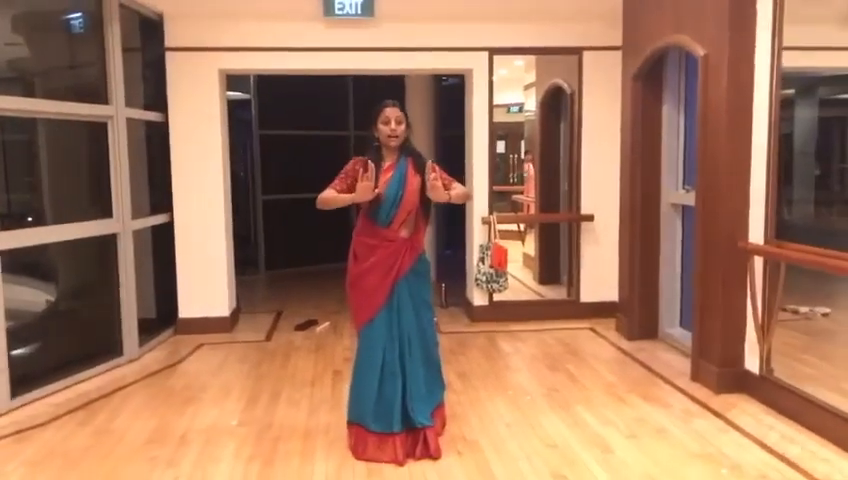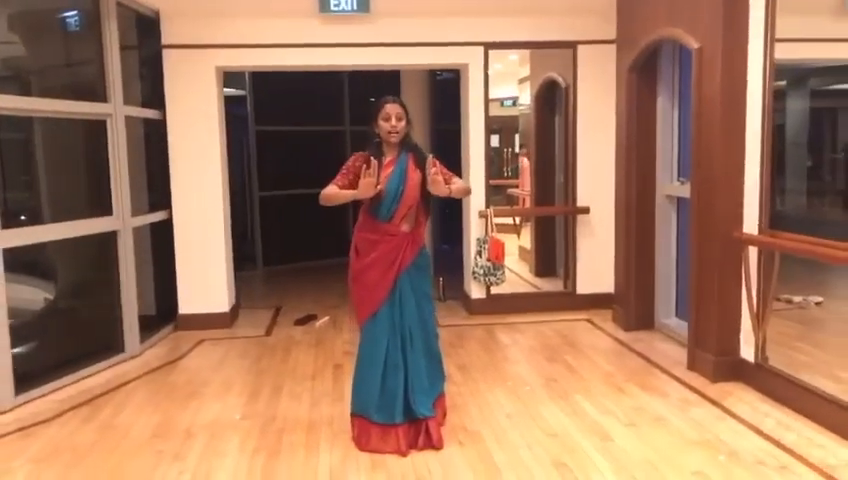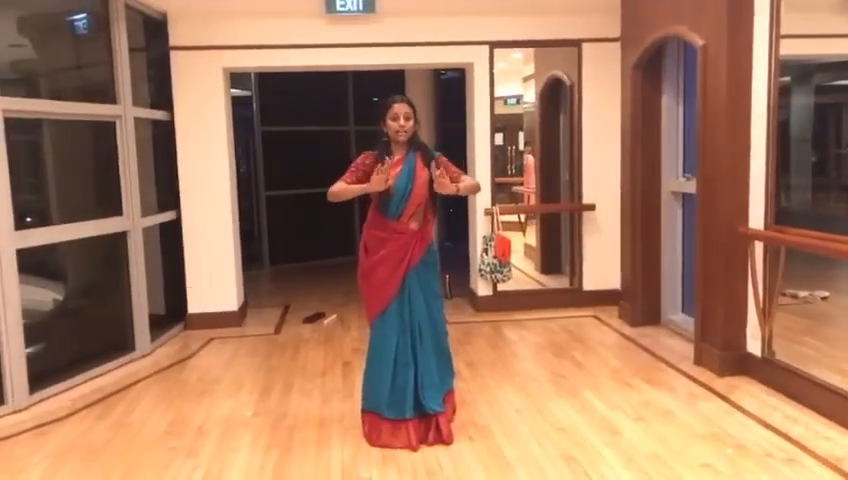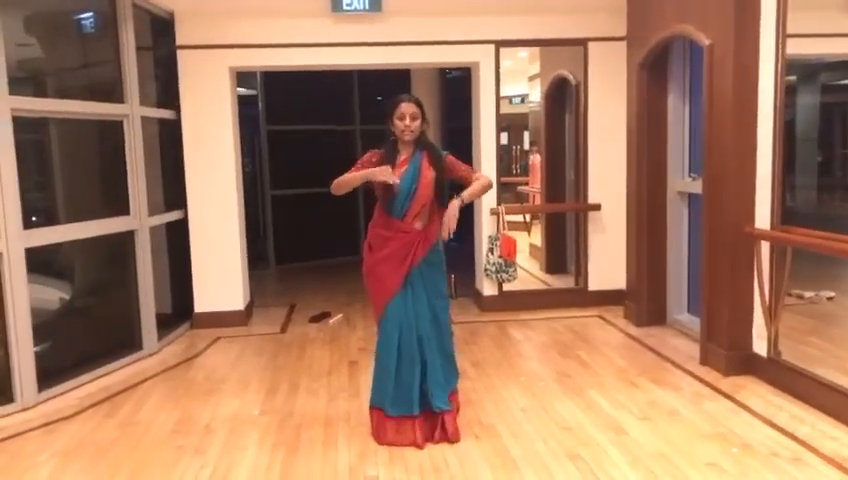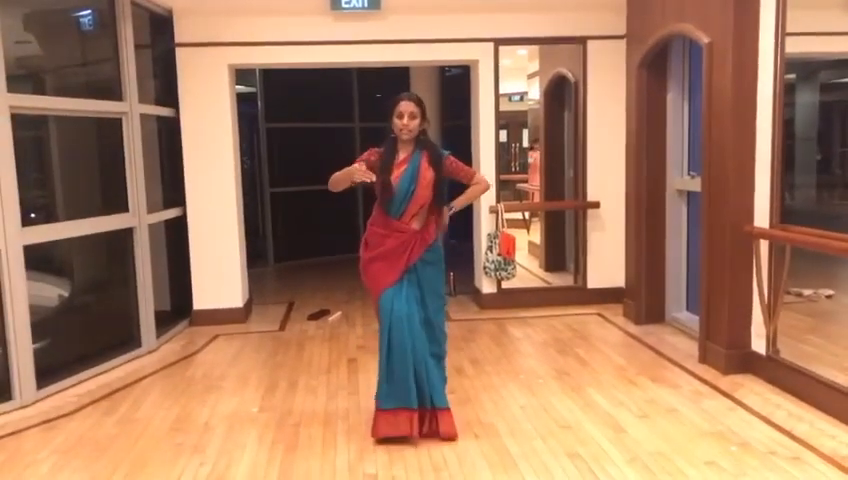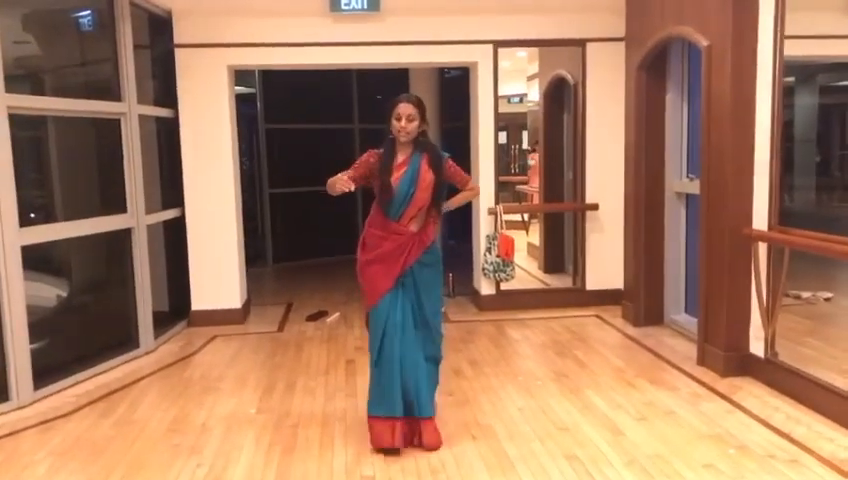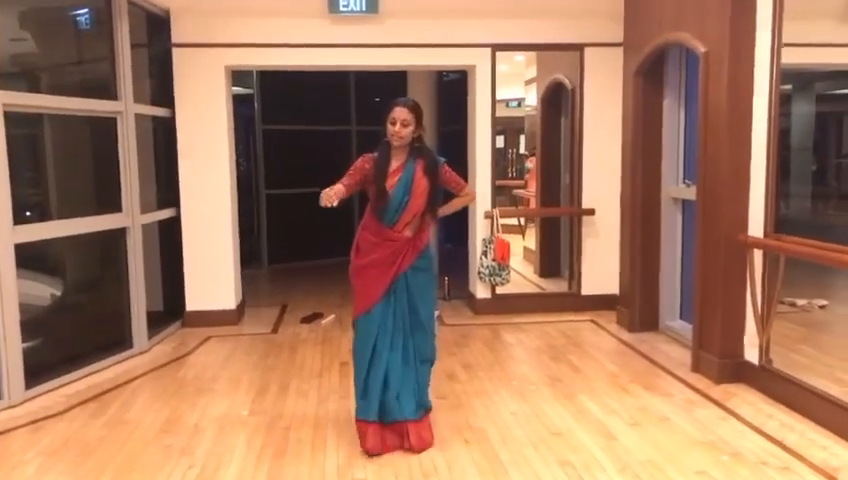
dt=0.2s
person 1, frame 1
left shoulder: (420, 166)
right shoulder: (361, 166)
left elbow: (465, 193)
right elbow: (322, 200)
left wrist: (443, 195)
right wrist: (356, 197)
left hip: (409, 263)
right hip: (372, 264)
left knee: (414, 336)
right knee: (376, 339)
left ankle: (417, 418)
right ankle: (378, 423)
person 1, frame 2
left shoulder: (421, 161)
right shoulder: (361, 162)
left elbow: (464, 187)
right elbow: (325, 197)
left wrist: (443, 189)
right wrist: (359, 193)
left hip: (410, 257)
right hip: (373, 258)
left knee: (415, 328)
right knee: (379, 332)
left ankle: (418, 410)
right ankle: (381, 416)
person 1, frame 3
left shoulder: (429, 160)
right shoulder: (370, 160)
left elbow: (474, 184)
right elbow: (333, 193)
left wrist: (450, 188)
right wrist: (369, 187)
left hip: (419, 254)
right hip: (382, 255)
left knee: (424, 326)
right knee: (389, 329)
left ankle: (428, 407)
right ankle: (391, 412)
person 1, frame 4
left shoulder: (437, 159)
right shoulder: (377, 159)
left elbow: (484, 180)
right elbow: (336, 187)
left wrist: (457, 202)
right wrist: (368, 175)
left hip: (424, 253)
right hip: (388, 253)
left knee: (430, 325)
right knee: (396, 327)
left ankle: (433, 407)
right ankle: (397, 410)
person 1, frame 5
left shoulder: (437, 159)
right shoulder: (377, 157)
left elbow: (481, 183)
right elbow: (333, 185)
left wrist: (449, 208)
right wrist: (352, 172)
left hip: (423, 252)
right hip: (385, 251)
left knee: (426, 325)
right knee: (397, 321)
left ankle: (428, 405)
right ankle: (399, 407)
person 1, frame 6
left shoulder: (436, 161)
right shoulder: (375, 159)
left elbow: (472, 188)
right elbow: (331, 188)
left wrist: (441, 208)
right wrist: (339, 181)
left hip: (421, 255)
right hip: (382, 255)
left knee: (422, 329)
right knee: (389, 330)
left ankle: (419, 412)
right ankle: (391, 416)
person 1, frame 7
left shoulder: (431, 165)
right shoulder: (370, 163)
left elbow: (467, 194)
right elbow: (341, 188)
left wrist: (434, 214)
right wrist: (331, 194)
left hip: (414, 260)
right hip: (375, 259)
left knee: (414, 333)
right knee: (375, 335)
left ankle: (411, 413)
right ankle: (378, 417)
